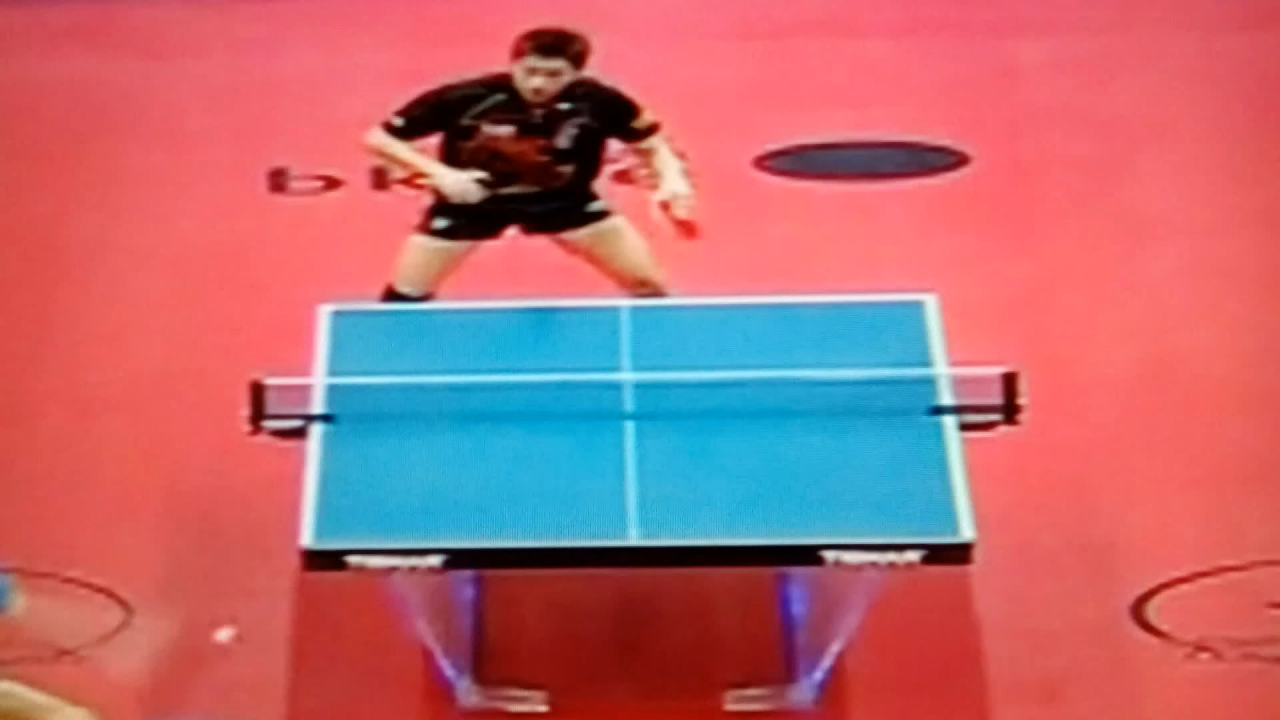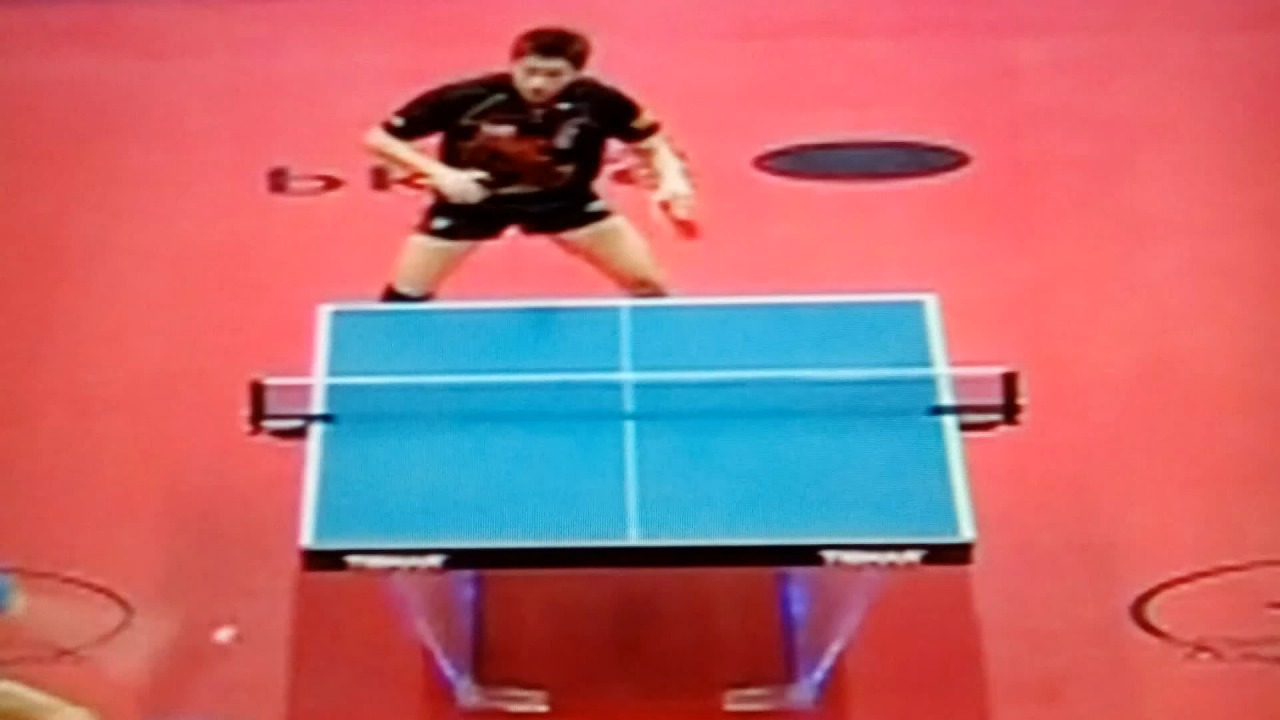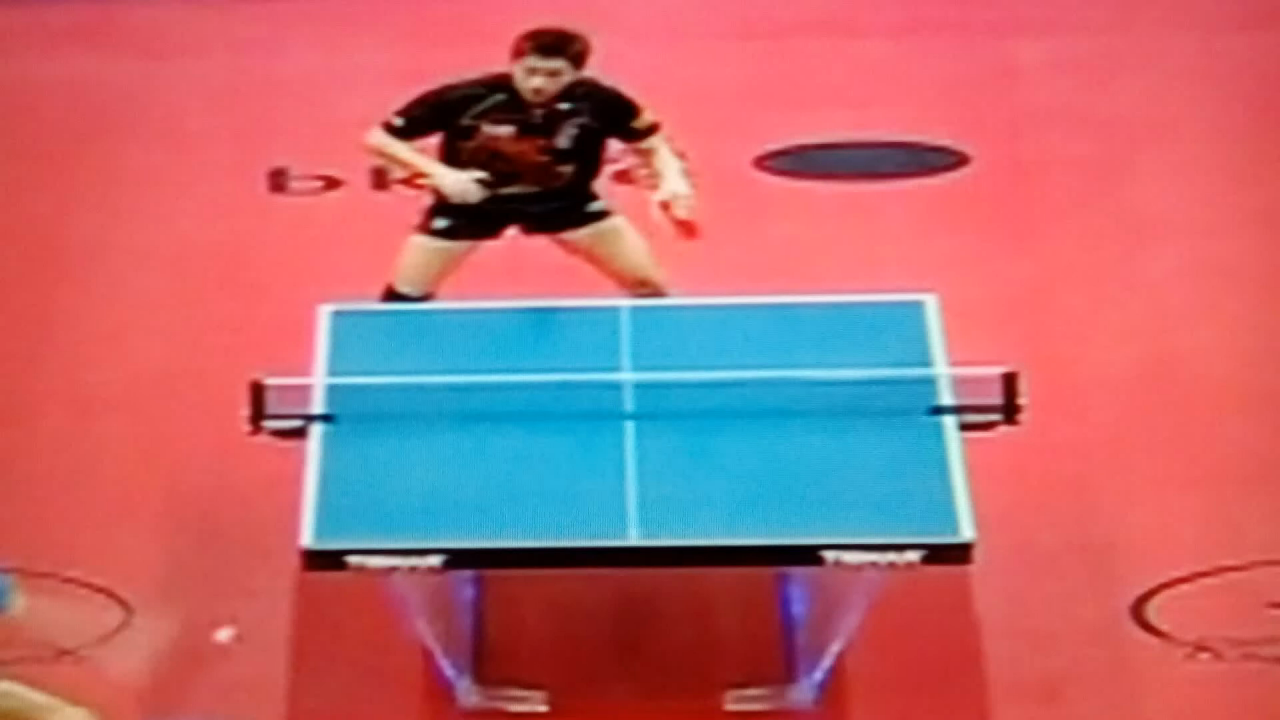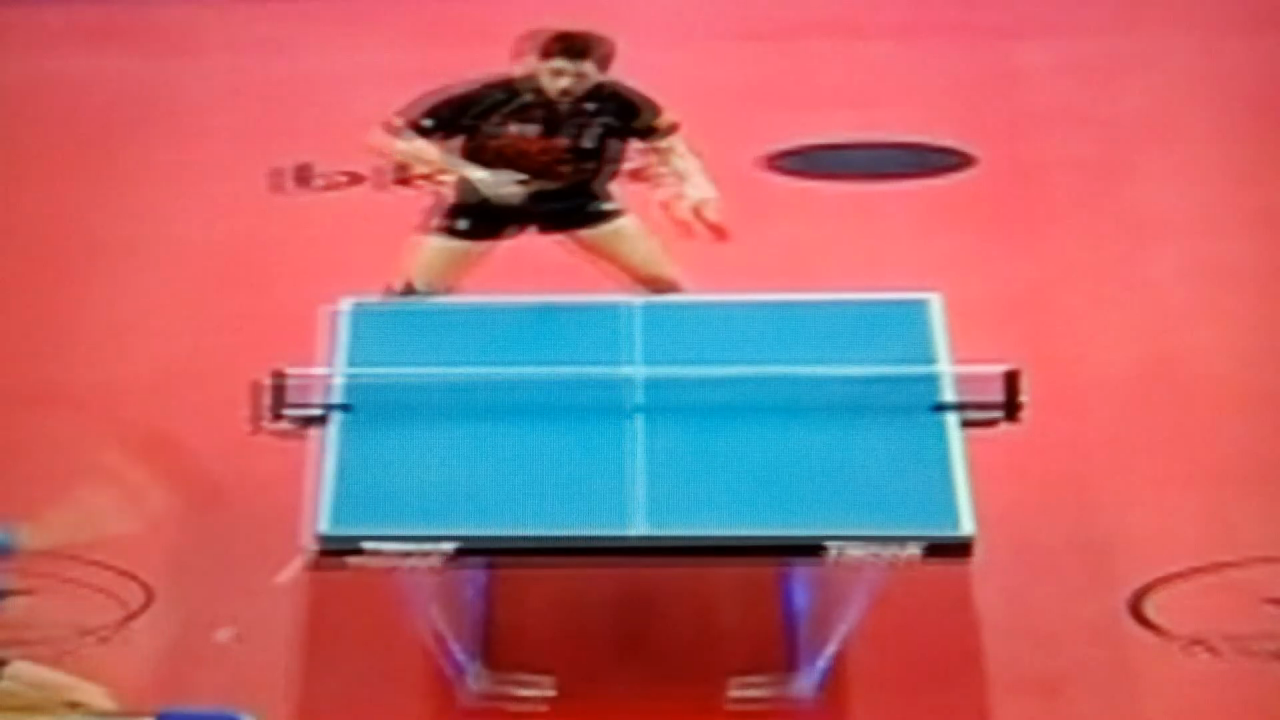
dt=1s
person 1, frame 1
left shoulder: (599, 101)
right shoulder: (464, 98)
left elbow: (651, 145)
right elbow: (379, 138)
left wrist: (671, 179)
right wrist: (439, 173)
left hip: (564, 198)
right hip: (471, 199)
left knee: (646, 283)
right knee: (406, 294)
person 1, frame 2
left shoulder: (599, 101)
right shoulder: (464, 97)
left elbow: (651, 146)
right elbow: (379, 138)
left wrist: (671, 179)
right wrist: (439, 173)
left hip: (564, 199)
right hip: (472, 200)
left knee: (646, 283)
right knee: (406, 295)
person 1, frame 3
left shoulder: (599, 101)
right shoulder: (466, 97)
left elbow: (651, 144)
right elbow: (379, 138)
left wrist: (671, 179)
right wrist: (439, 173)
left hip: (564, 198)
right hip: (472, 199)
left knee: (647, 283)
right knee: (406, 295)
person 1, frame 4
left shoulder: (616, 102)
right shoulder: (489, 98)
left elbow: (667, 144)
right elbow: (392, 138)
left wrist: (694, 182)
right wrist: (474, 174)
left hip: (577, 197)
right hip: (487, 199)
left knee: (663, 282)
right knee: (419, 293)
